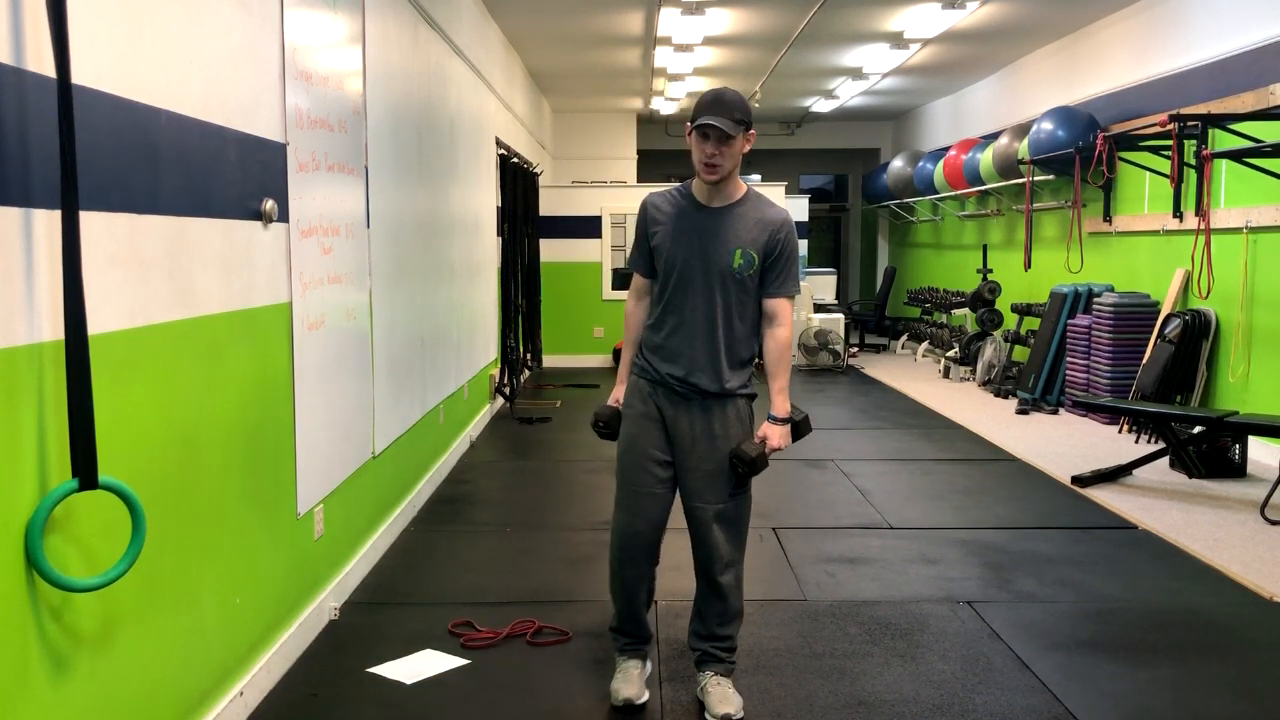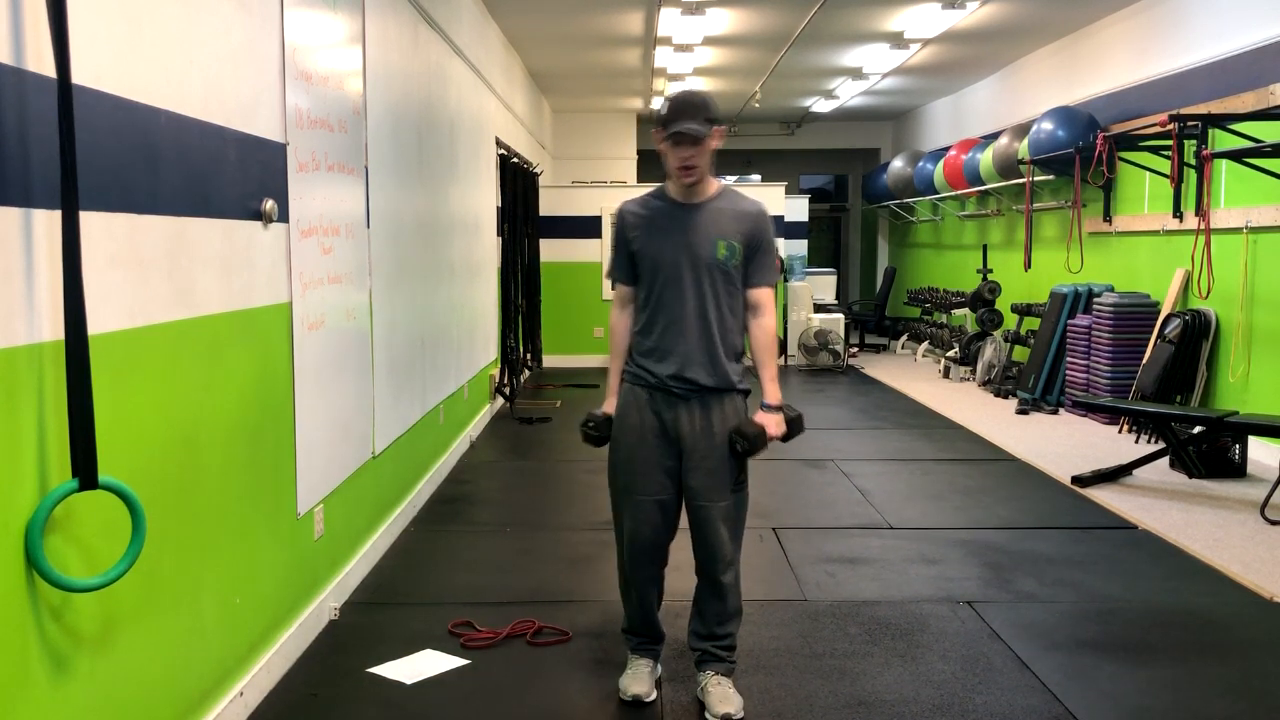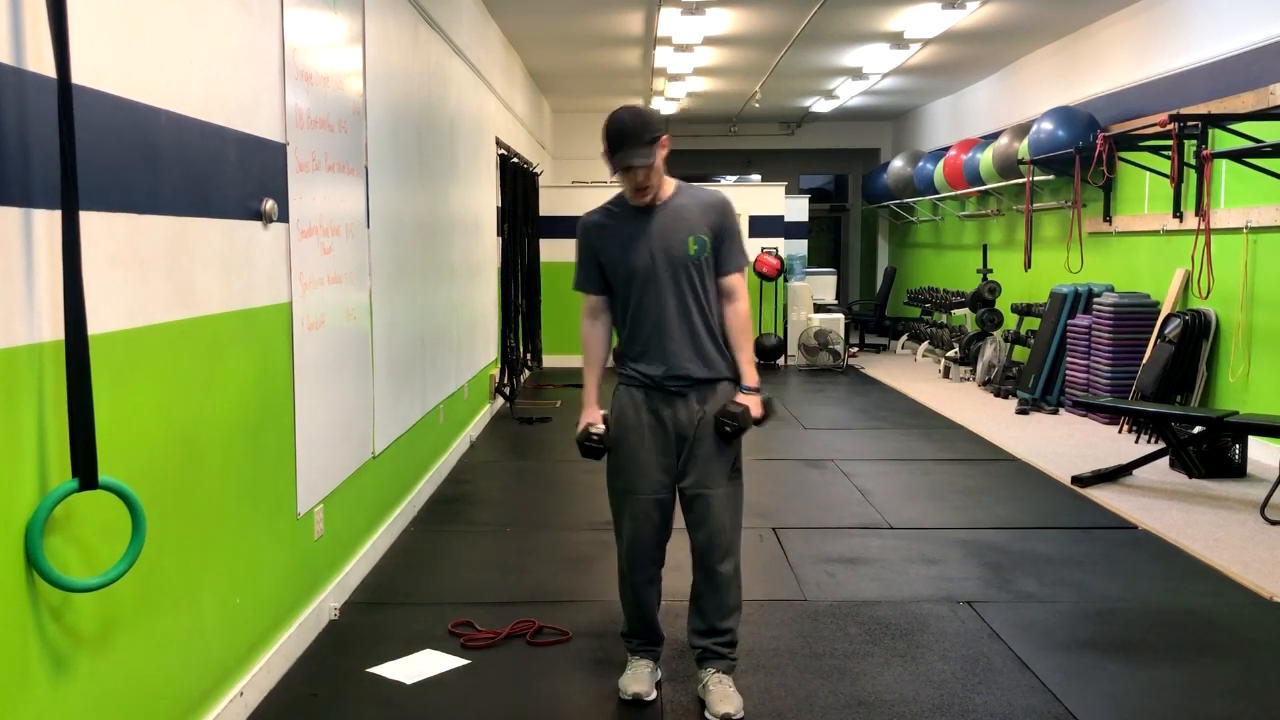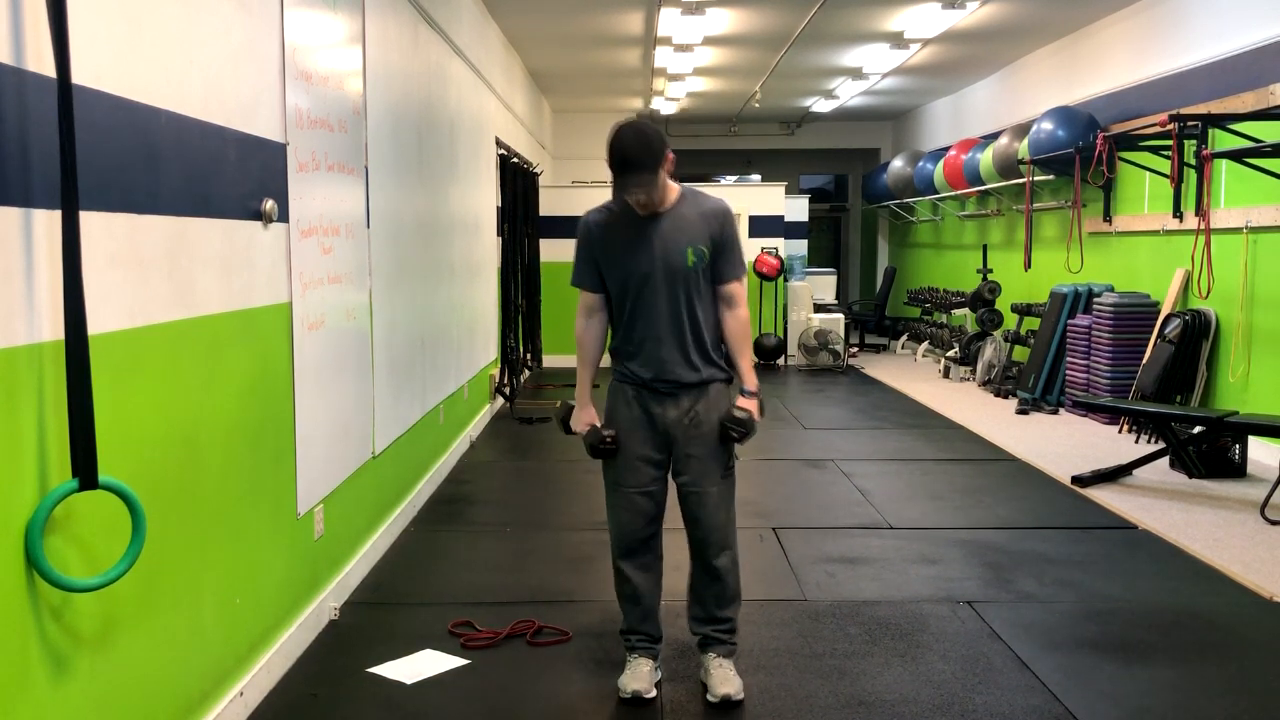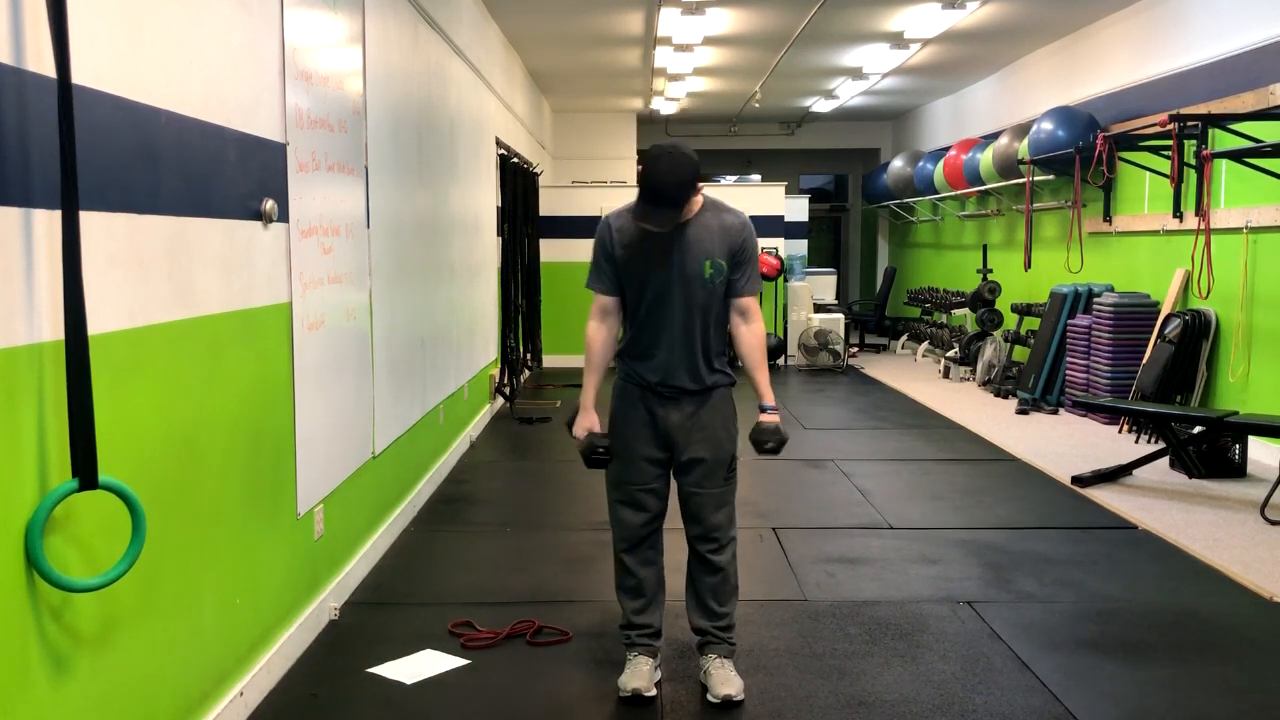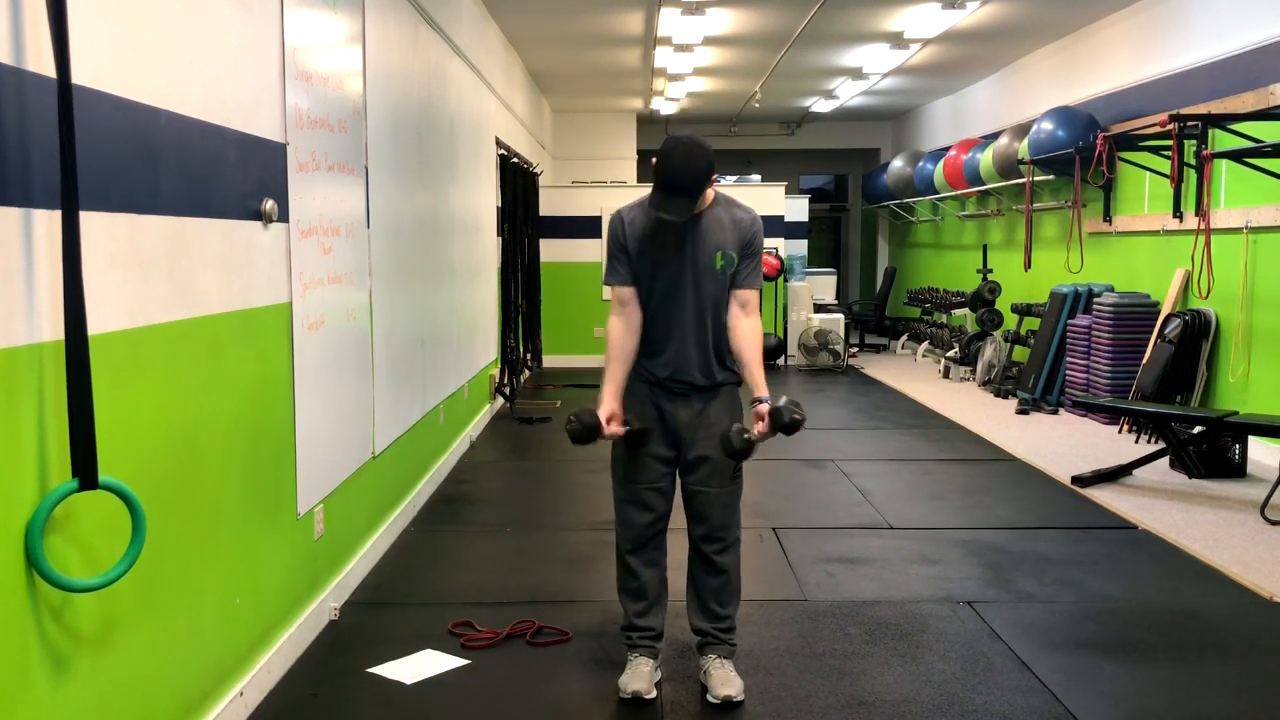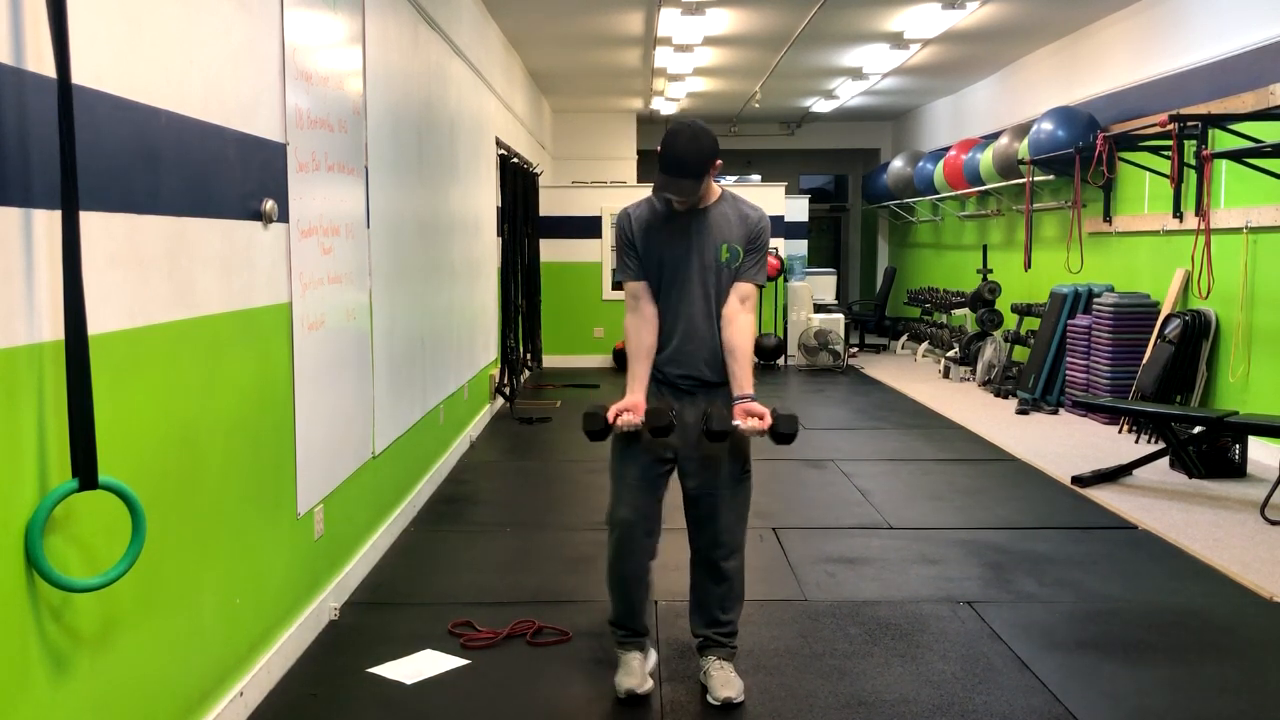
dt=0.3s
person 1, frame 1
left shoulder: (772, 226)
right shoulder: (657, 211)
left elbow: (776, 321)
right elbow: (640, 298)
left wrist: (778, 412)
right wrist: (623, 379)
left hip: (722, 406)
right hip: (651, 396)
left knee: (719, 545)
right knee: (634, 533)
left ankle: (714, 665)
right ankle: (632, 652)
person 1, frame 2
left shoulder: (748, 217)
right shoulder: (633, 216)
left elbow: (760, 311)
right elbow: (624, 307)
left wrist: (771, 401)
right wrist: (612, 391)
left hip: (718, 404)
right hip: (643, 401)
left knee: (718, 545)
right knee: (640, 539)
left ankle: (715, 665)
right ankle: (643, 651)
person 1, frame 3
left shoulder: (711, 208)
right shoulder: (597, 227)
left elbow: (734, 298)
right elbow: (596, 316)
left wrist: (748, 383)
right wrist: (591, 401)
left hip: (711, 394)
right hip: (639, 399)
left knee: (718, 538)
right knee: (639, 537)
left ankle: (716, 664)
right ankle: (643, 651)
person 1, frame 4
left shoulder: (712, 216)
right shoulder: (597, 227)
left elbow: (733, 305)
right elbow: (592, 314)
left wrist: (747, 388)
right wrist: (583, 399)
left hip: (704, 395)
right hip: (632, 397)
left knee: (713, 530)
right knee: (633, 532)
left ankle: (717, 649)
right ankle: (642, 649)
person 1, frame 5
left shoulder: (733, 229)
right shoulder: (616, 229)
left elbow: (745, 318)
right elbow: (604, 318)
left wrist: (767, 401)
right wrist: (587, 405)
left hip: (706, 399)
right hip: (636, 398)
left knee: (711, 530)
right knee: (635, 529)
left ankle: (716, 648)
right ankle: (642, 647)
person 1, frame 6
left shoulder: (742, 224)
right shoulder: (628, 223)
left elbow: (743, 312)
right elbow: (625, 313)
left wrist: (760, 393)
right wrist: (610, 396)
left hip: (714, 397)
right hip: (645, 395)
left knee: (716, 530)
right knee: (639, 530)
left ankle: (716, 650)
right ankle: (642, 648)
person 1, frame 7
left shoulder: (748, 222)
right shoulder: (635, 222)
left elbow: (739, 311)
right elbow: (640, 311)
left wrist: (744, 396)
right wrist: (635, 393)
left hip: (716, 397)
right hip: (654, 391)
left knee: (720, 537)
right knee: (629, 526)
left ankle: (716, 651)
right ankle: (633, 643)
